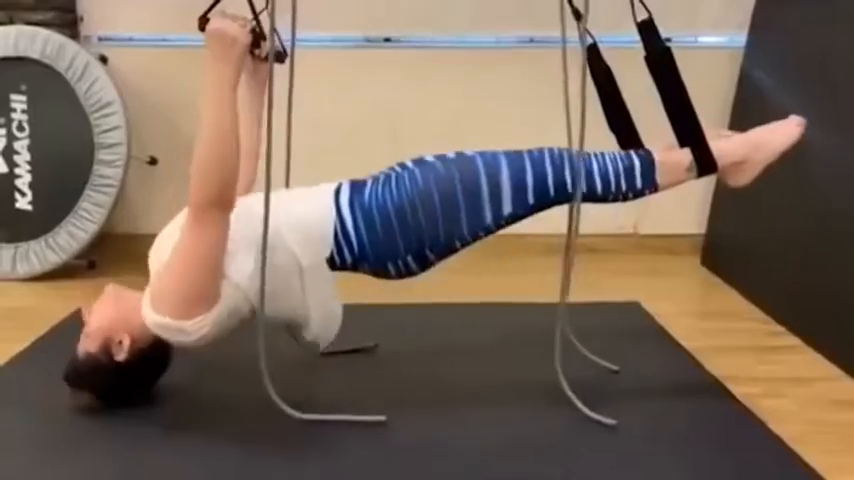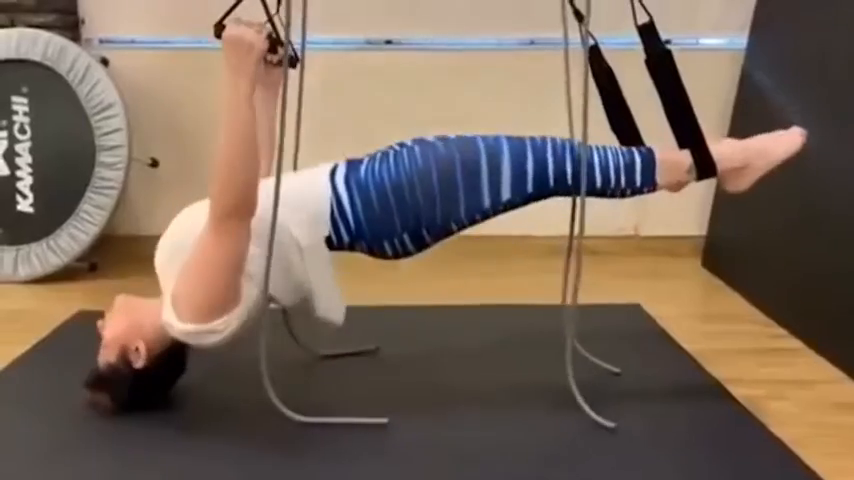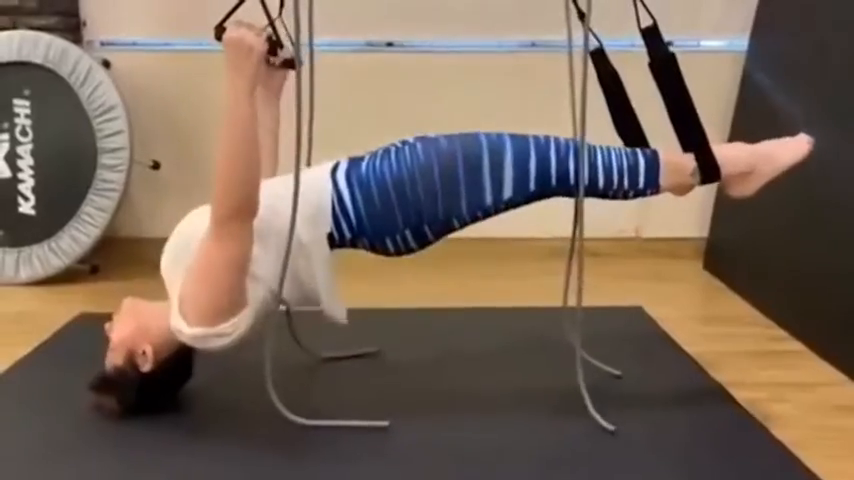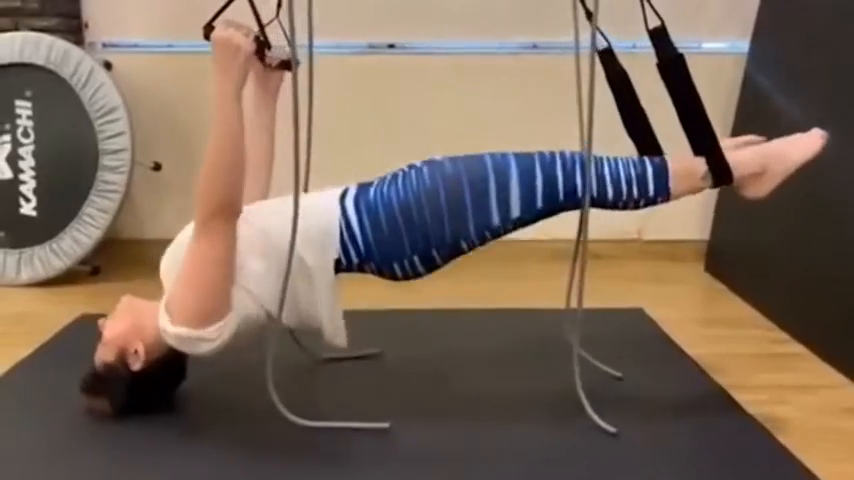
dt=0.2s
person 1, frame 1
left shoulder: (164, 272)
right shoulder: (172, 312)
left elbow: (234, 193)
right elbow: (211, 202)
left wrist: (254, 82)
right wrist: (221, 71)
left hip: (364, 215)
right hip: (373, 225)
left knee: (549, 173)
right knee: (549, 172)
left ankle: (696, 156)
right ankle: (714, 158)
person 1, frame 2
left shoulder: (176, 268)
right shoulder: (192, 314)
left elbow: (252, 191)
right elbow: (235, 208)
left wrist: (266, 88)
right wrist: (238, 76)
left hip: (362, 195)
right hip: (373, 204)
left knee: (548, 164)
right knee: (549, 163)
left ankle: (693, 160)
right ankle: (713, 162)
person 1, frame 3
left shoulder: (182, 274)
right shoulder: (199, 319)
left elbow: (259, 195)
right elbow: (237, 213)
left wrist: (269, 92)
right wrist: (239, 78)
left hip: (363, 194)
right hip: (375, 201)
left knee: (549, 166)
right knee: (552, 164)
left ankle: (696, 162)
right ankle: (715, 166)
person 1, frame 4
left shoulder: (180, 294)
right shoulder: (187, 320)
left elbow: (250, 202)
right elbow: (219, 211)
left wrist: (263, 92)
right wrist: (227, 79)
left hip: (366, 220)
right hip: (379, 226)
left knee: (558, 179)
right knee: (560, 178)
left ankle: (706, 163)
right ankle: (731, 169)
